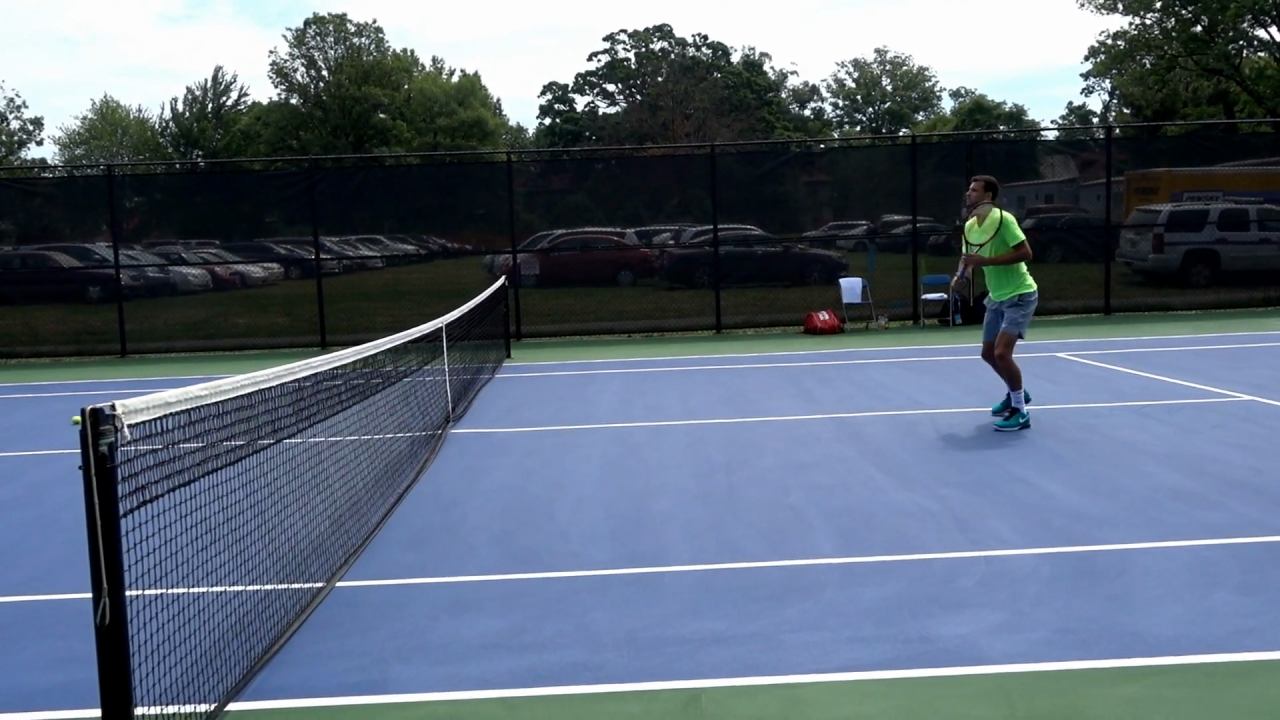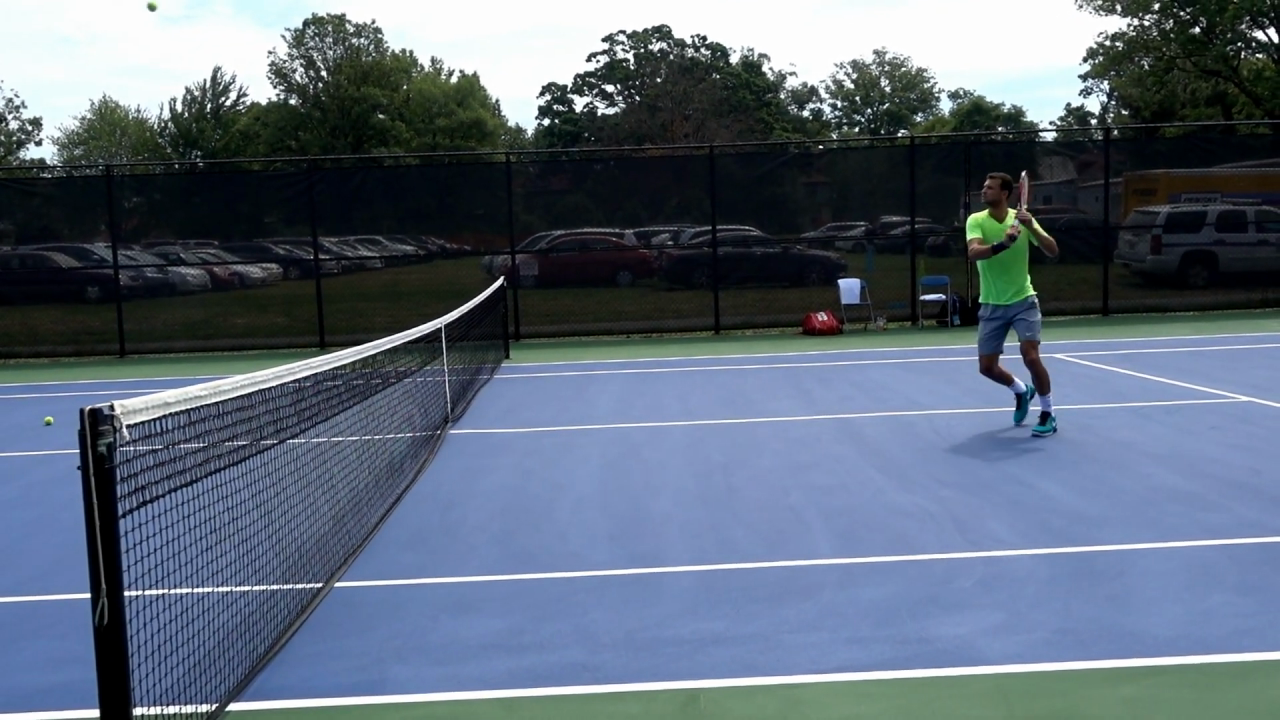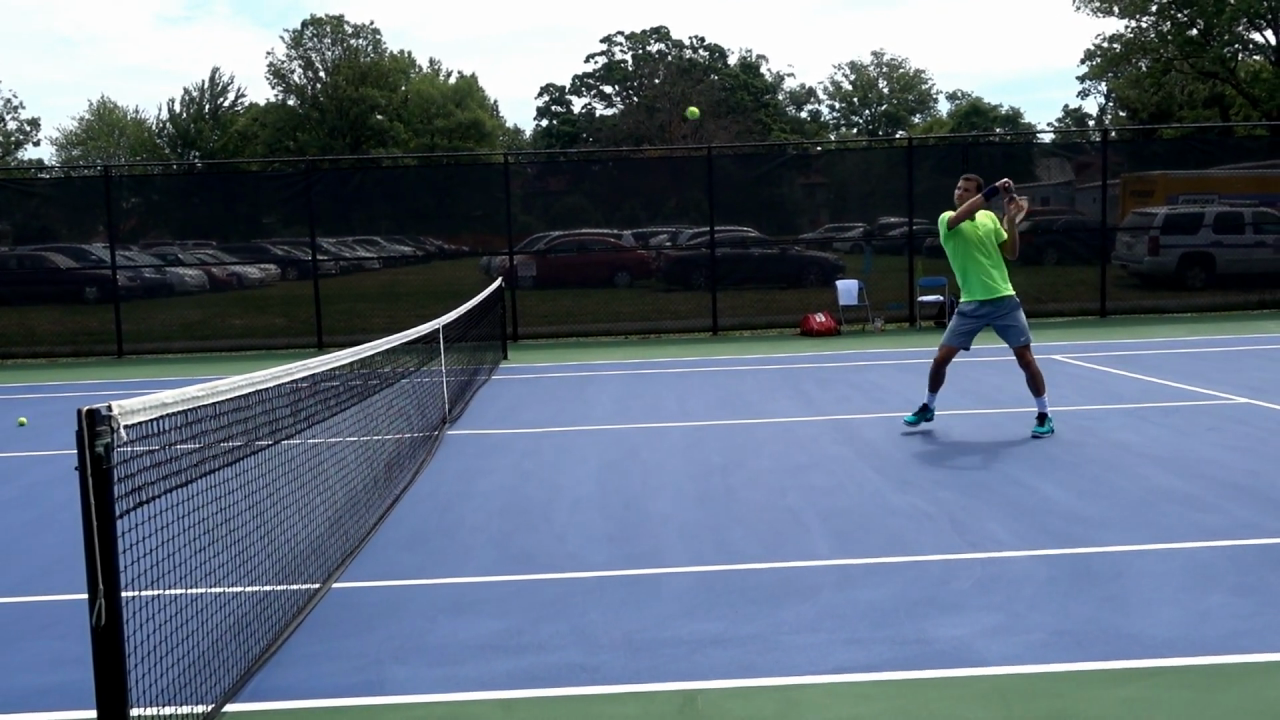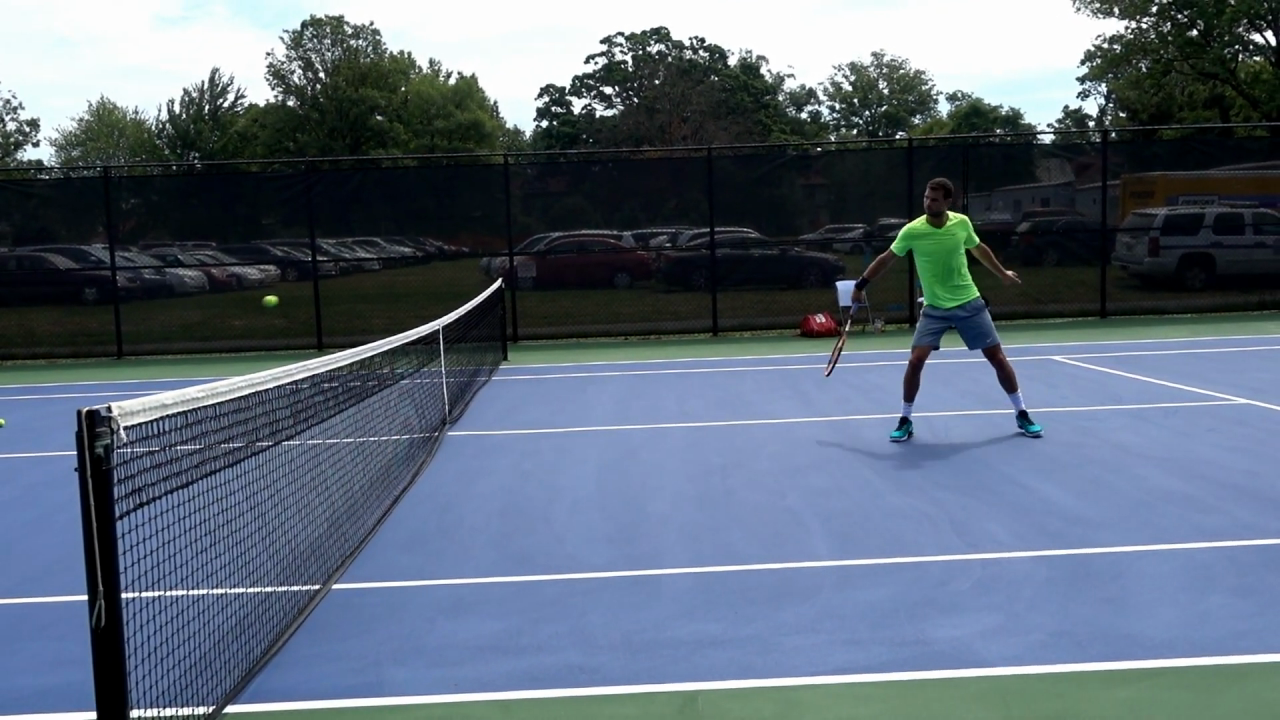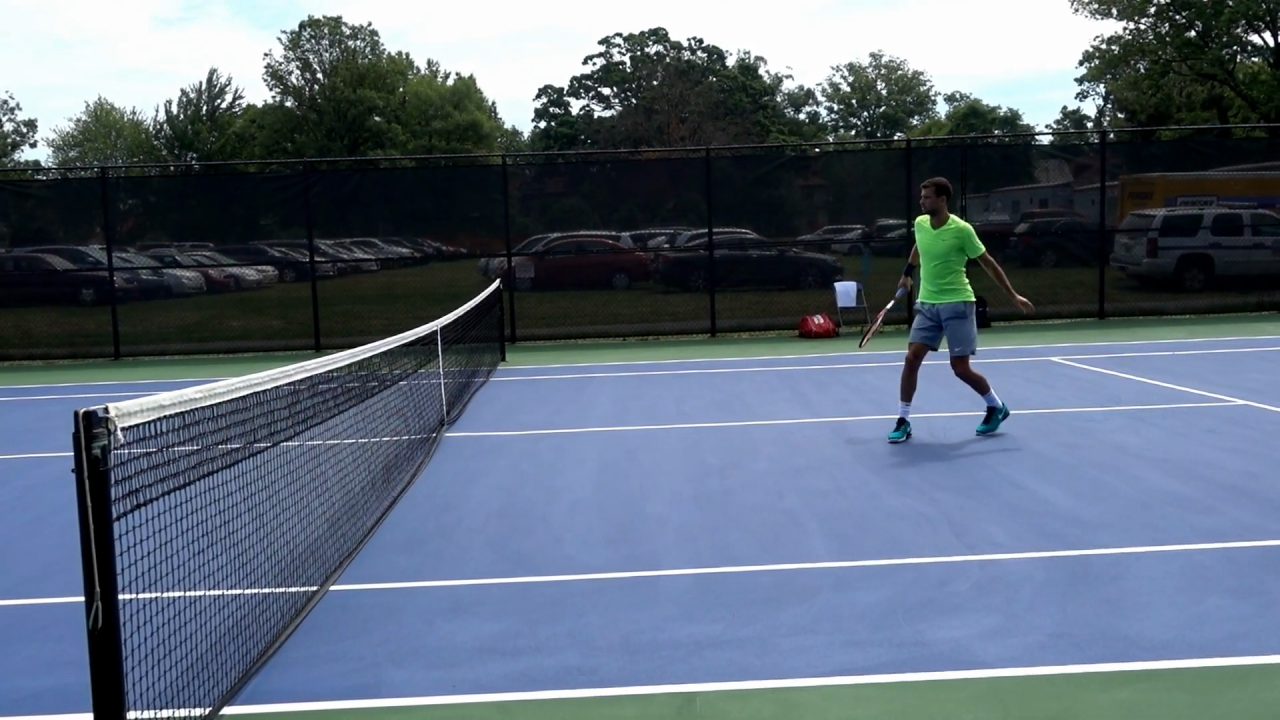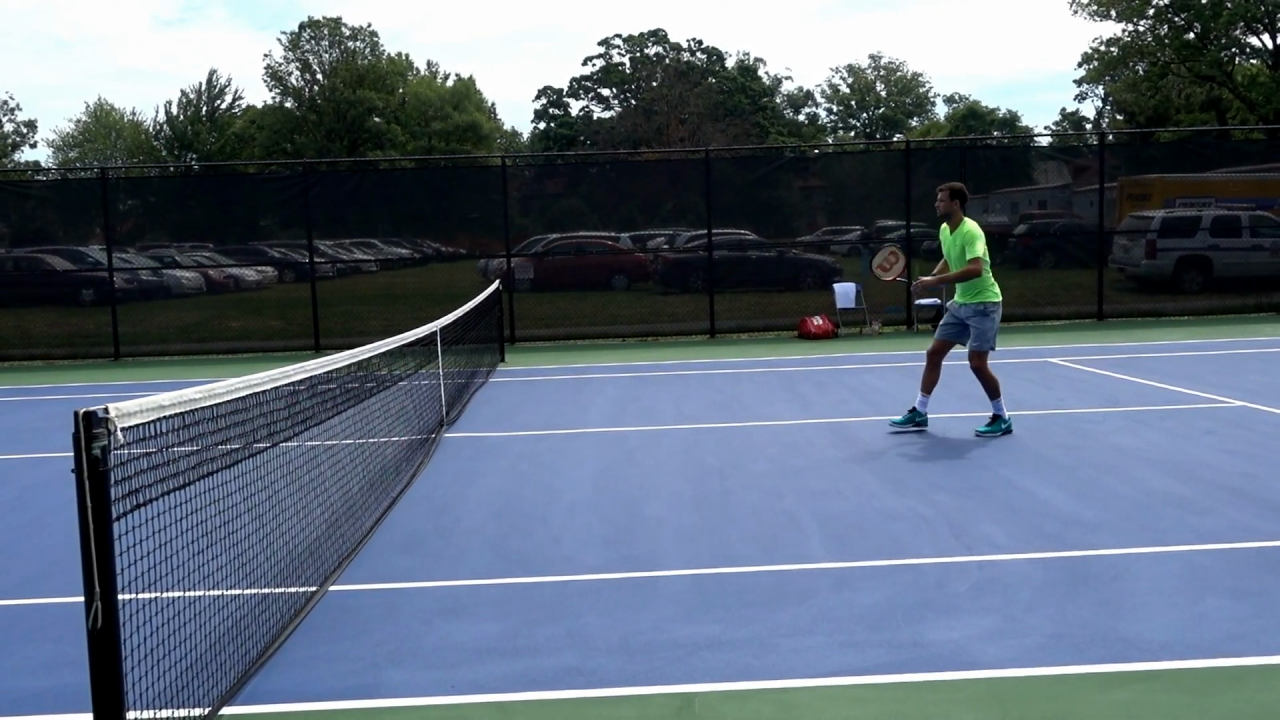
dt=0.3s
person 1, frame 1
left shoulder: (1003, 219)
right shoulder: (969, 226)
left elbow: (1025, 253)
right elbow: (966, 262)
left wrist: (988, 259)
left hip: (1021, 295)
right hip: (996, 298)
left knee: (1002, 353)
right knee: (988, 353)
left ankle: (1019, 411)
right ankle: (1014, 395)
person 1, frame 2
left shoulder: (1023, 218)
right shoulder: (976, 220)
left elbow: (1053, 251)
right elbow: (975, 251)
left wrist: (1031, 228)
right wrist: (1003, 242)
left hip: (1023, 301)
right hip: (991, 305)
left knee: (1031, 357)
right knee: (987, 367)
left ankle: (1048, 413)
right ankle: (1022, 391)
person 1, frame 3
left shoulder: (989, 218)
right shoulder: (948, 220)
left elbow: (1011, 253)
right elbow: (959, 216)
left wrist: (1011, 218)
right wrist: (992, 194)
left hip: (1004, 300)
right hip: (971, 304)
left knee: (1026, 359)
right knee: (941, 359)
left ankle: (1043, 415)
right ankle: (926, 407)
person 1, frame 4
left shoulder: (962, 223)
right shoulder: (912, 231)
left elbow: (978, 248)
right elbow: (886, 259)
left wrist: (1002, 273)
right wrist: (861, 284)
left hip: (969, 303)
right hip: (934, 309)
left knee: (998, 358)
right knee: (915, 361)
left ankle: (1021, 413)
right ankle: (905, 420)
person 1, frame 5
left shoulder: (962, 229)
right shoulder: (920, 223)
left elbow: (987, 261)
left wrist: (1013, 295)
right wrist: (907, 272)
left hip: (958, 304)
right hip: (927, 305)
left knee: (961, 368)
right knee: (911, 360)
left ankle: (996, 406)
right ankle: (903, 421)
person 1, frame 6
left shoulder: (971, 231)
right shoulder: (945, 230)
left elbow: (976, 270)
left wrist: (936, 281)
right wrist: (931, 278)
left hip: (984, 304)
right hip: (961, 304)
left knee: (977, 363)
right knee: (933, 353)
left ankle: (1001, 418)
right ankle: (919, 413)
